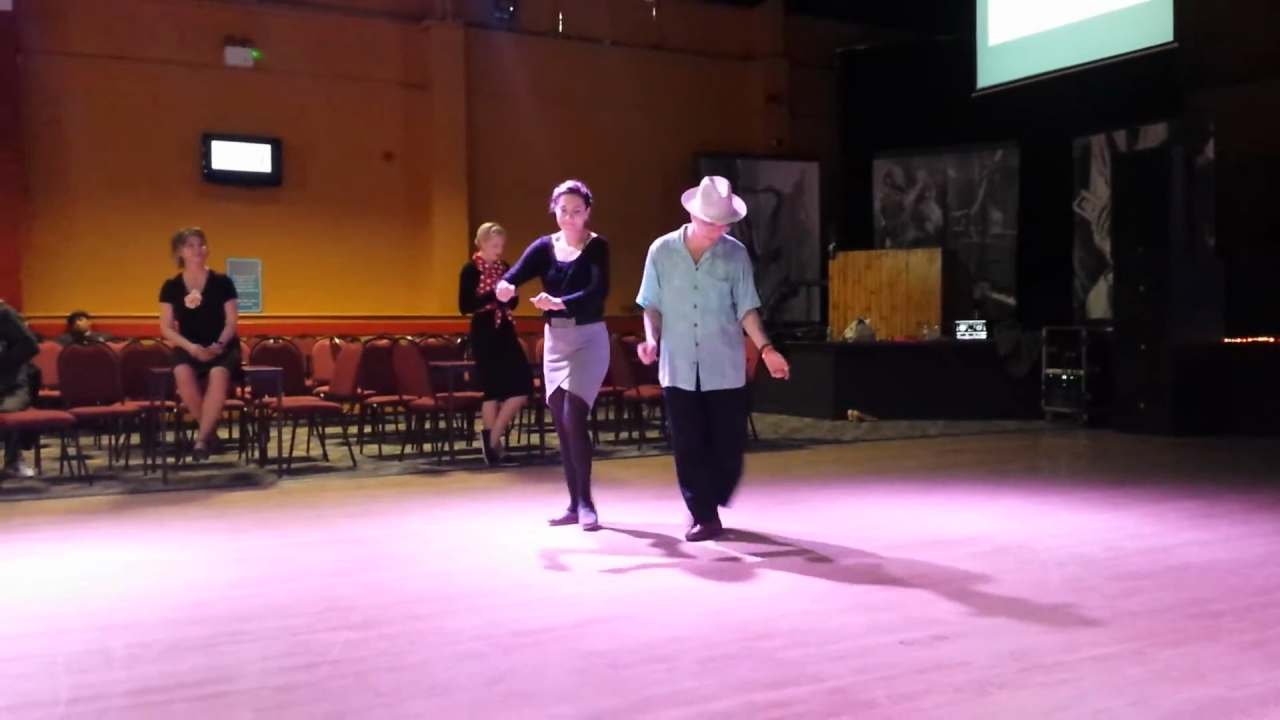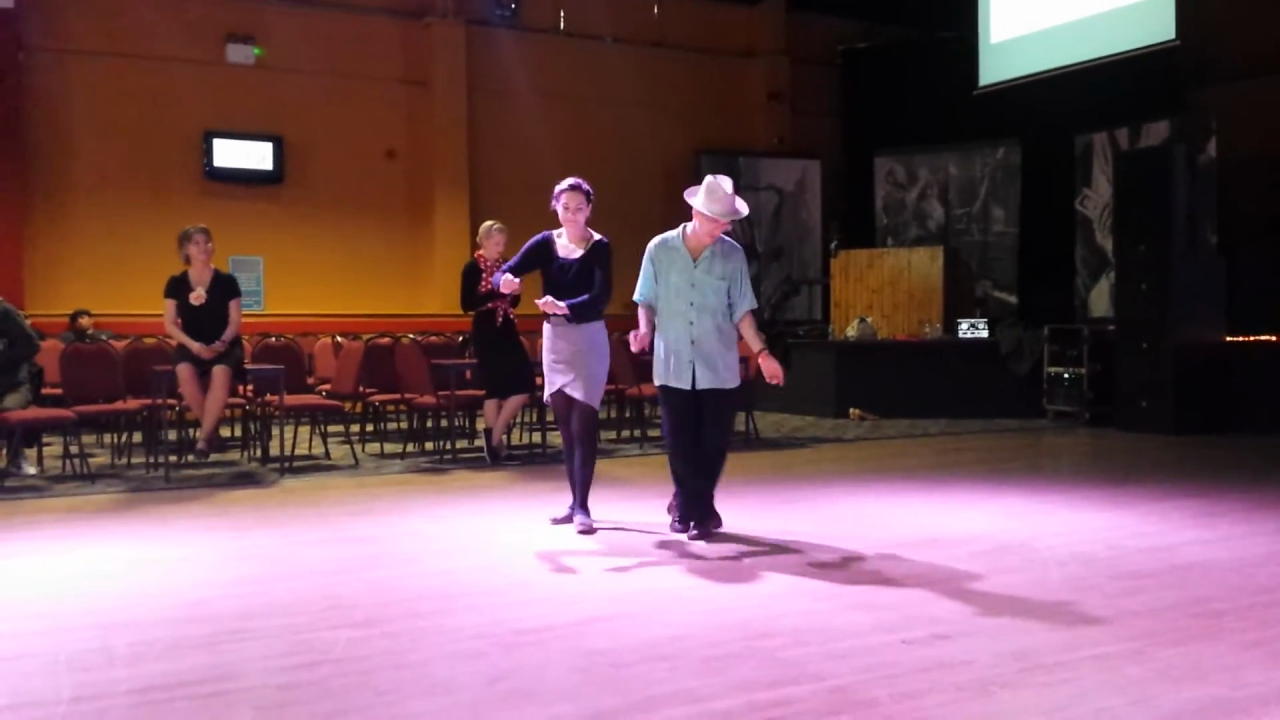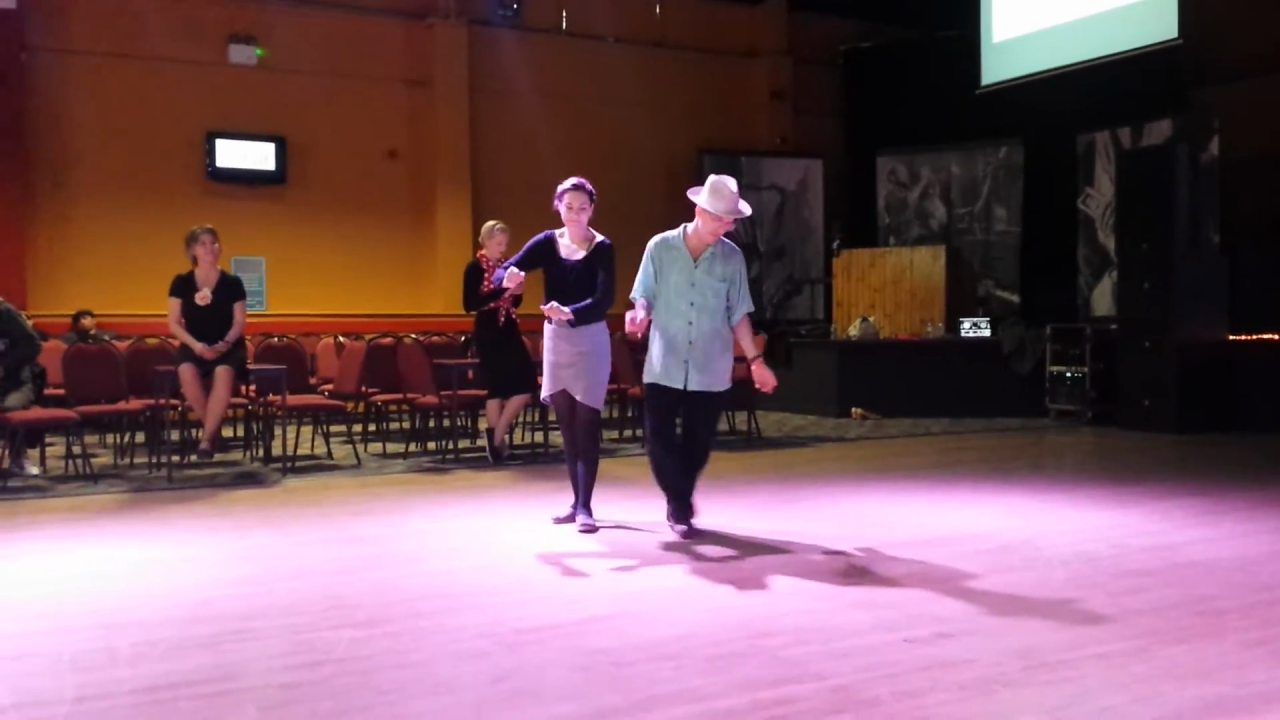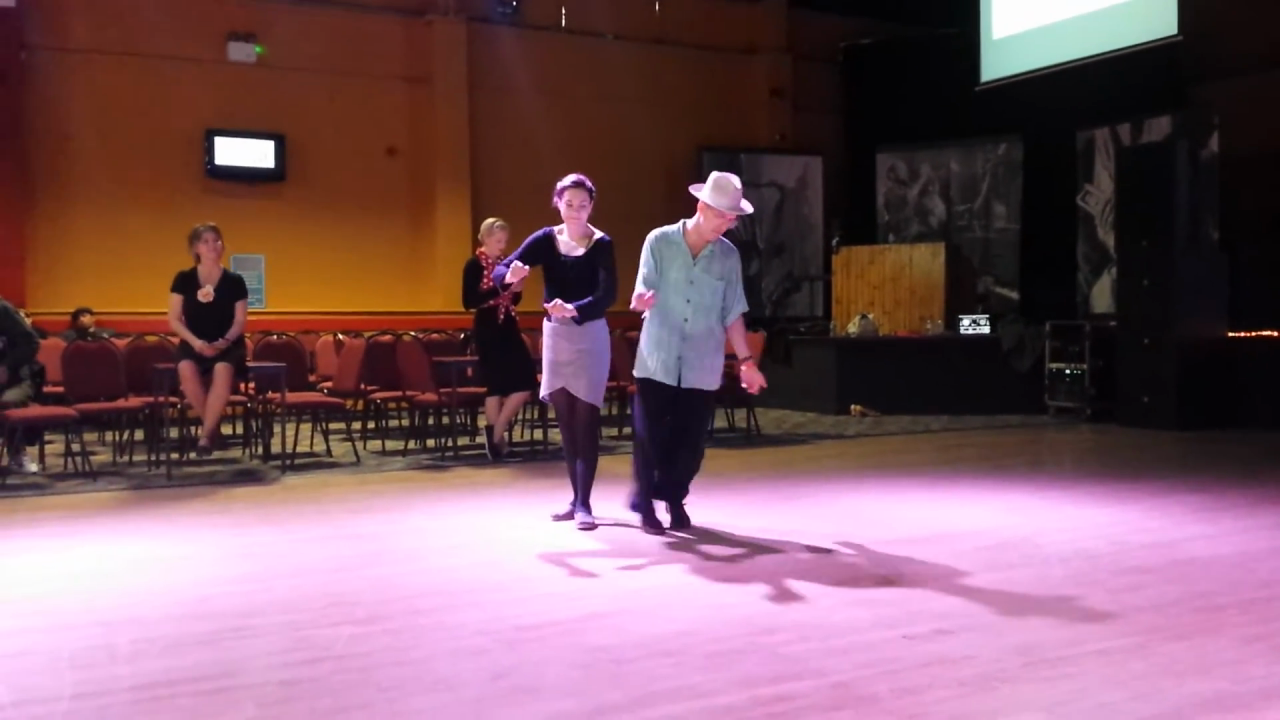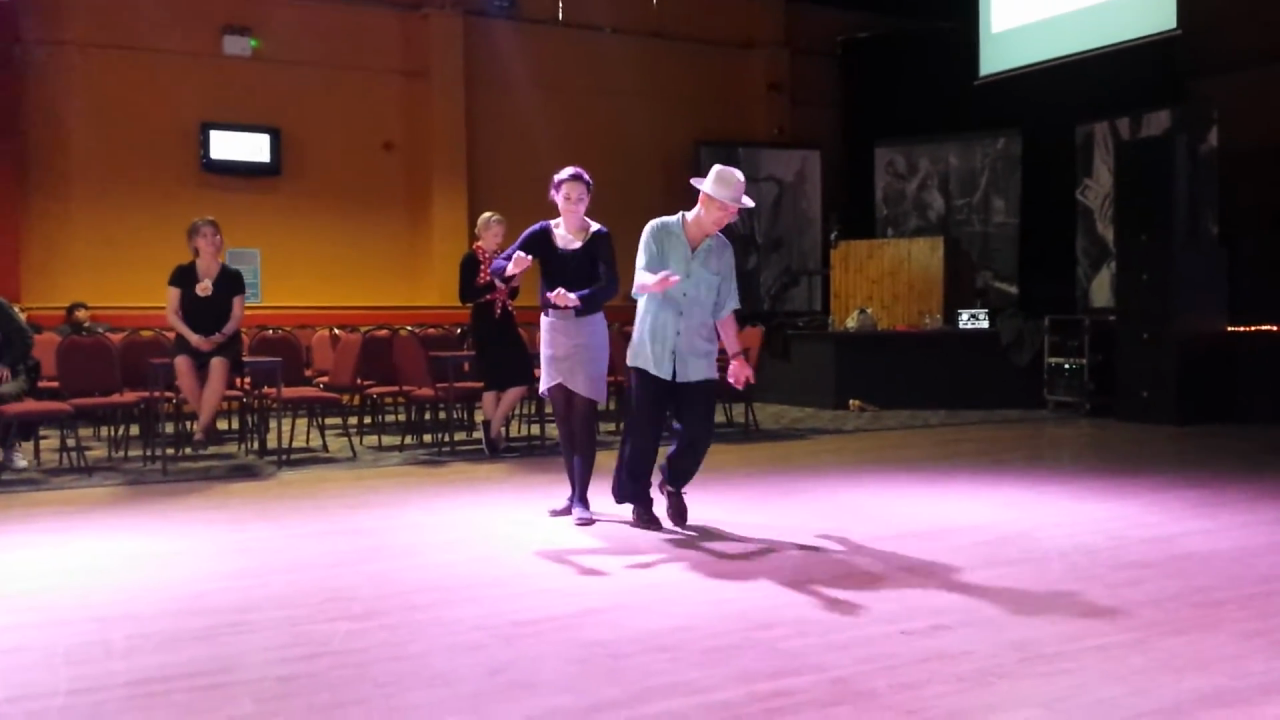
dt=0.1s
person 1, frame 1
left shoulder: (735, 254)
right shoulder: (661, 251)
left elbow: (746, 309)
right elbow: (651, 305)
left wrist: (765, 349)
right wrist: (651, 338)
left hip: (725, 367)
right hip: (678, 367)
left knee: (728, 441)
right knee: (689, 445)
left ankle: (713, 503)
right ankle: (704, 516)
person 1, frame 2
left shoulder: (733, 255)
right shoulder: (660, 248)
left elbow: (742, 311)
right elbow: (645, 301)
left wrist: (761, 353)
right wrist: (644, 328)
left hip: (718, 367)
right hip: (672, 366)
left knee: (712, 443)
right knee: (681, 442)
left ankle: (687, 506)
right ankle: (699, 512)
person 1, frame 3
left shoulder: (732, 257)
right shoulder: (660, 247)
left elbow: (739, 315)
right elbow: (643, 297)
left wrist: (755, 360)
right wrist: (640, 315)
left hip: (710, 369)
right hip: (664, 366)
left knee: (698, 443)
right knee: (661, 439)
left ankle: (679, 504)
right ankle: (680, 507)
person 1, frame 4
left shoulder: (728, 256)
right shoulder: (659, 241)
left elbow: (732, 315)
right elbow: (643, 292)
left wrist: (747, 361)
right wrist: (642, 299)
left hip: (703, 366)
right hip: (657, 362)
left knee: (688, 441)
right knee: (651, 436)
left ankle: (670, 497)
right ankle: (647, 505)
person 1, frame 5
left shoulder: (723, 250)
right shoulder: (658, 231)
left elbow: (724, 310)
right elbow: (640, 279)
left wrist: (736, 356)
right wrist: (656, 281)
left hip: (698, 360)
right hip: (651, 355)
left knee: (699, 430)
right knee: (644, 431)
left ankle: (673, 484)
right ankle: (640, 501)
person 2, frame 1
left shoulder: (596, 246)
right shoulder: (544, 247)
left elbow: (598, 292)
right elbow: (511, 279)
left wrist: (560, 302)
right wrist: (504, 289)
left hip: (588, 338)
right hip: (554, 340)
left knee: (573, 419)
right knee: (562, 427)
left ankle: (586, 501)
right ankle: (574, 505)
person 2, frame 2
left shoulder: (599, 247)
right shoulder: (544, 243)
left elbow: (602, 295)
right elbow: (506, 272)
left wrist: (565, 307)
right wrist: (505, 282)
left hip: (588, 338)
right hip: (554, 337)
left knee: (583, 424)
right knee: (566, 425)
left ankle: (582, 507)
right ankle: (575, 503)
person 2, frame 3
left shoulder: (602, 248)
right shoulder: (546, 243)
left elbow: (605, 298)
right elbow: (505, 271)
left wrist: (570, 312)
right wrist: (508, 277)
left hip: (590, 339)
right hip: (555, 338)
left knee: (586, 425)
right knee: (567, 426)
left ankle: (584, 506)
right ankle: (577, 502)
person 2, frame 4
left shoulder: (601, 245)
right shoulder: (544, 240)
left elbow: (608, 294)
right elbow: (499, 272)
left wrist: (574, 309)
right wrist: (510, 274)
left hip: (590, 335)
right hip: (555, 334)
left knee: (585, 421)
right knee: (566, 422)
left ankle: (583, 503)
right ankle: (576, 499)
person 2, frame 5
left shoulder: (599, 237)
right shoulder: (541, 233)
left elbow: (610, 286)
right elbow: (498, 266)
left wrist: (577, 298)
right wrist: (512, 266)
left hip: (588, 330)
right hip: (552, 329)
left knee: (583, 417)
right knee: (563, 418)
left ankle: (581, 499)
right ankle: (573, 495)
person 3, frame 1
left shoulder: (504, 267)
right shoulder: (471, 270)
right elbow: (465, 307)
left wrist: (512, 295)
right wrist: (493, 294)
left hip: (505, 331)
right hip: (484, 333)
left knee: (522, 386)
right knee: (493, 389)
left ankle: (493, 439)
right ankle: (493, 445)
person 3, frame 2
left shoulder: (506, 266)
right shoulder: (472, 268)
right elbow: (467, 305)
left wrist: (515, 294)
right wrist: (496, 292)
left hip: (507, 329)
right hip: (486, 331)
left knee: (524, 384)
right knee: (495, 387)
left ankle: (495, 437)
right ankle: (494, 443)
person 3, frame 3
right shoulder: (475, 268)
right elbow: (469, 305)
left wrist: (517, 293)
right wrist: (497, 292)
left hip: (509, 329)
right hip: (488, 331)
left knee: (526, 384)
right knee: (497, 387)
left ankle: (497, 437)
right ankle: (496, 443)
person 3, frame 4
right shoulder: (474, 266)
right elbow: (468, 302)
left wrist: (517, 291)
right wrist: (496, 290)
left hip: (509, 327)
right hip: (487, 329)
left knee: (525, 382)
right knee: (496, 385)
left ankle: (496, 434)
right ankle: (495, 439)
person 3, frame 5
right shoulder: (471, 259)
right elbow: (465, 296)
left wrist: (514, 285)
right wrist: (493, 284)
left hip: (506, 321)
right hip: (484, 323)
left knee: (522, 376)
right knee: (493, 379)
left ankle: (494, 429)
right ankle: (493, 434)
person 4, frame 1
left shoulder: (222, 282)
right shoulder: (171, 287)
left elbow: (232, 322)
right elbow: (166, 328)
left wrist: (219, 345)
right wrist: (190, 347)
left hip: (222, 347)
right hip: (188, 347)
left knee: (218, 375)
right knee: (183, 374)
left ankle: (202, 437)
right ankle: (208, 429)
person 4, frame 2
left shoulder: (227, 281)
right shoulder: (175, 283)
left elbow: (235, 321)
right elbow: (170, 324)
left wrist: (222, 343)
right wrist: (193, 345)
left hip: (224, 346)
right hip: (191, 346)
left knee: (220, 373)
right knee: (185, 372)
left ankle: (204, 437)
right ankle: (210, 429)
person 4, frame 3
left shoulder: (232, 283)
right shoulder: (181, 282)
left elbow: (239, 322)
right elbow: (174, 323)
left wrist: (226, 343)
right wrist: (196, 345)
left hip: (228, 346)
right hip: (194, 346)
left knee: (223, 373)
right knee: (187, 373)
left ankle: (207, 437)
right ankle: (213, 428)
person 4, frame 4
left shoulder: (235, 281)
right shoulder: (183, 279)
left elbow: (240, 321)
right elbow: (174, 320)
left wrist: (225, 341)
right wrist: (195, 343)
left hip: (227, 345)
right hip: (193, 344)
left knee: (222, 370)
right knee: (186, 370)
left ankle: (206, 434)
right ankle: (211, 426)
person 4, frame 5
left shoulder: (233, 276)
right shoulder: (181, 273)
left elbow: (237, 316)
right elbow: (171, 314)
left wrist: (222, 335)
right wrist: (192, 337)
left hip: (223, 339)
right hip: (190, 338)
left knee: (218, 365)
right knee: (182, 365)
left ankle: (201, 428)
right ankle: (207, 420)
